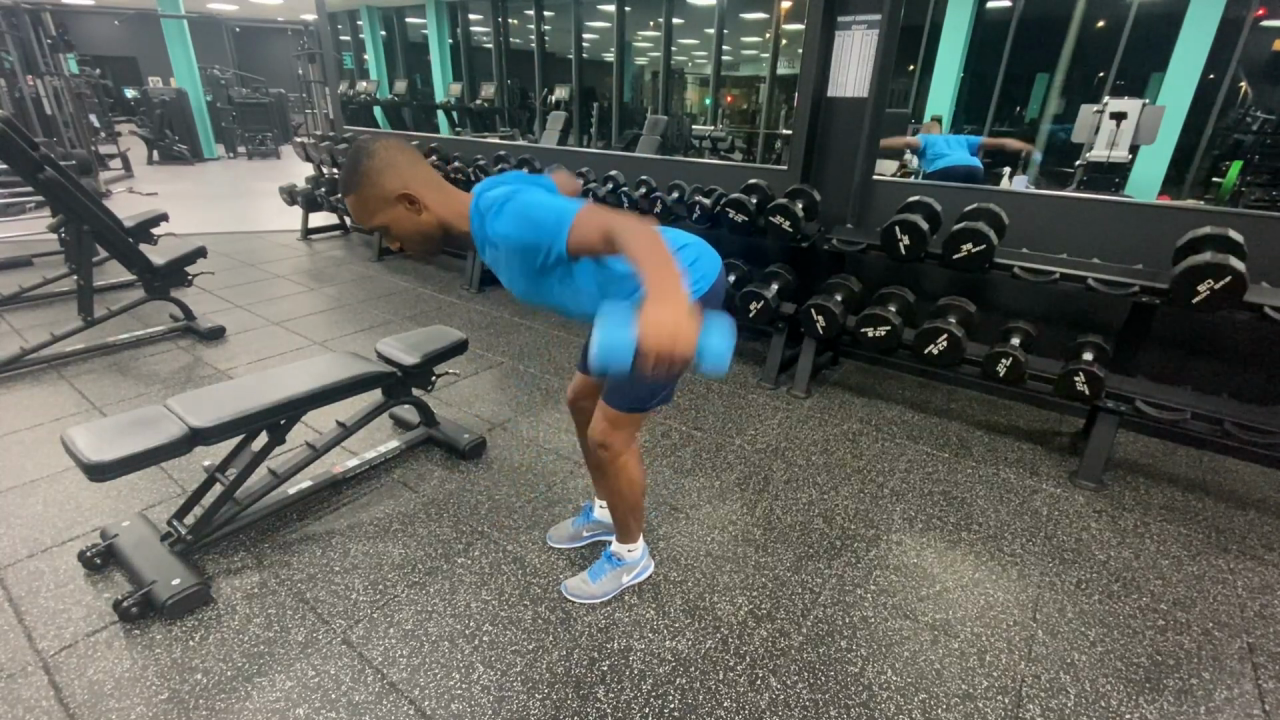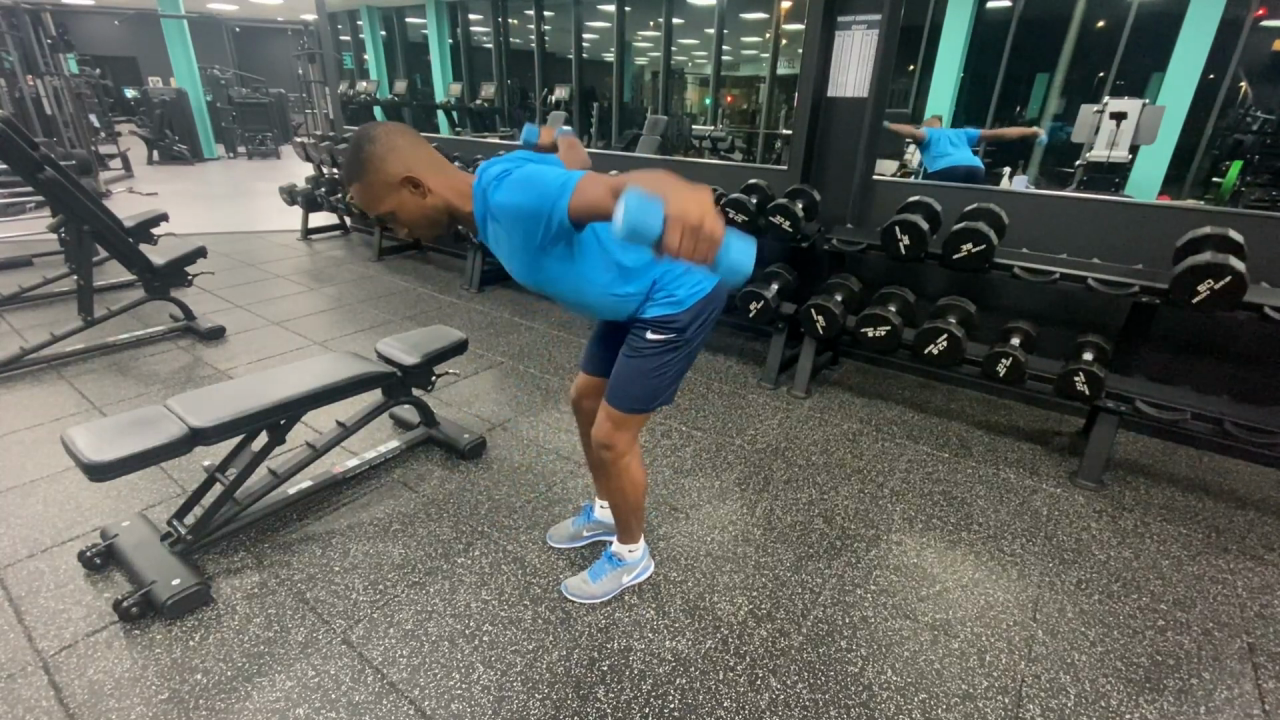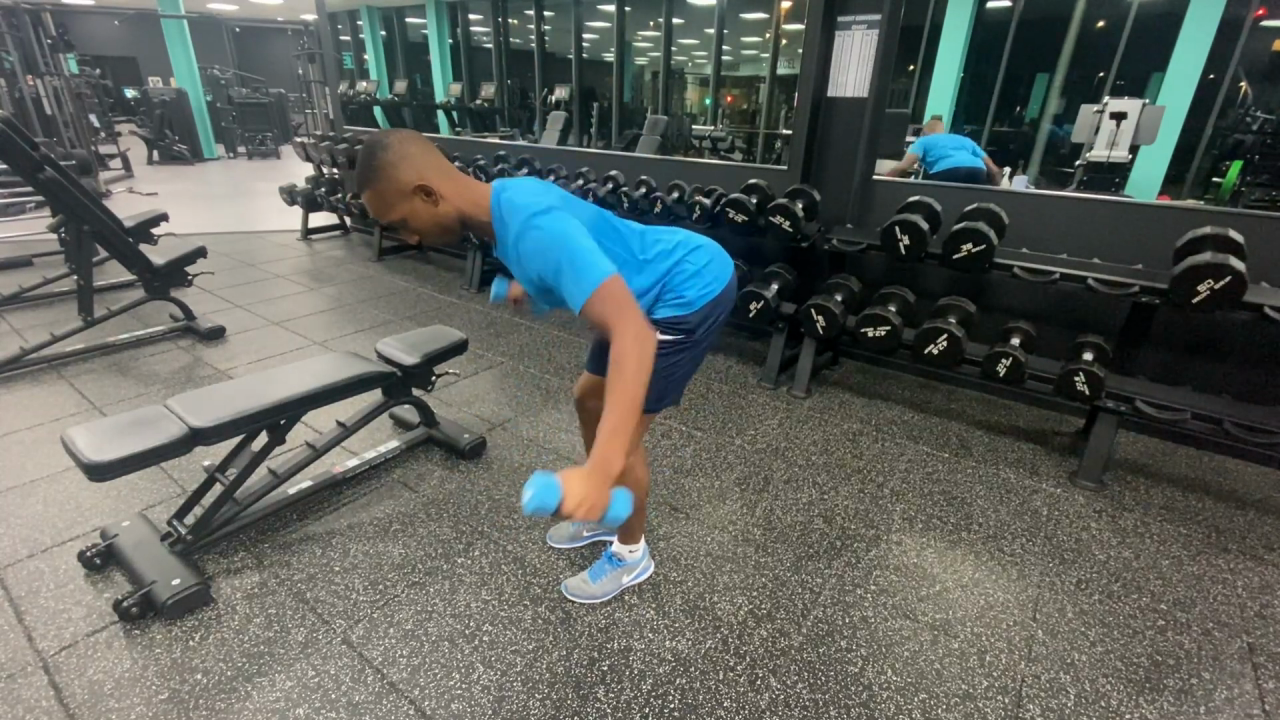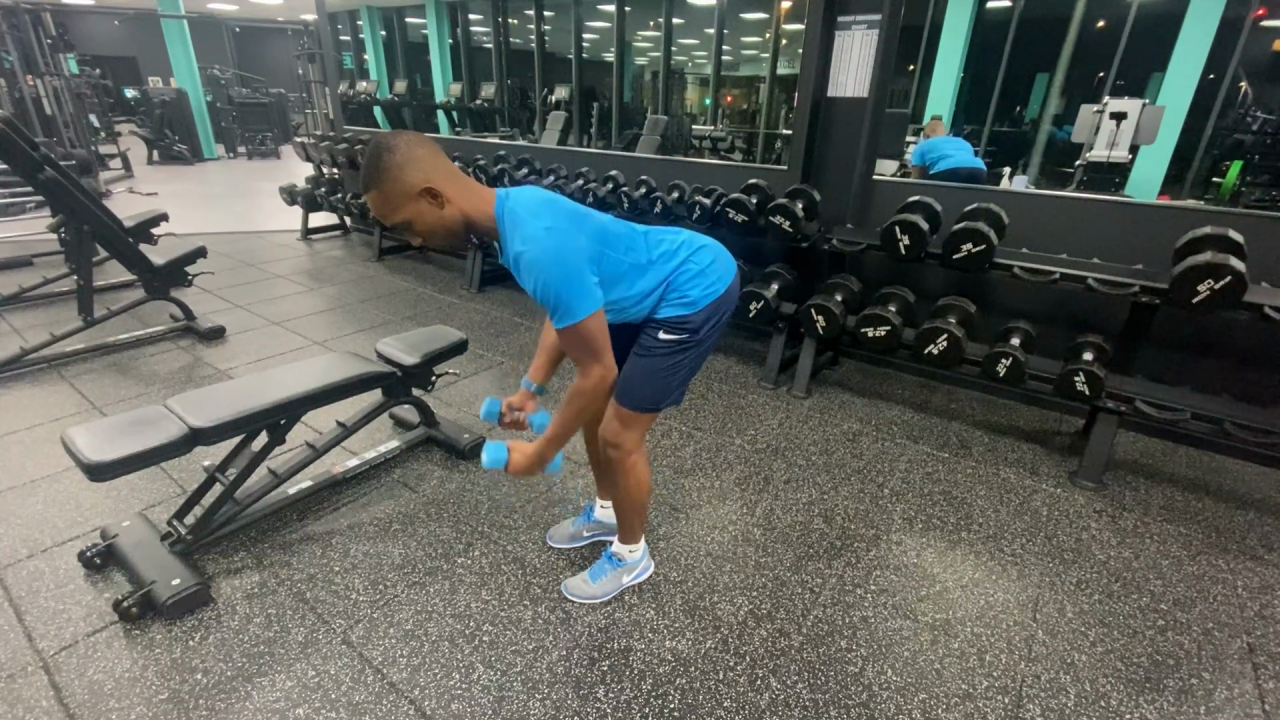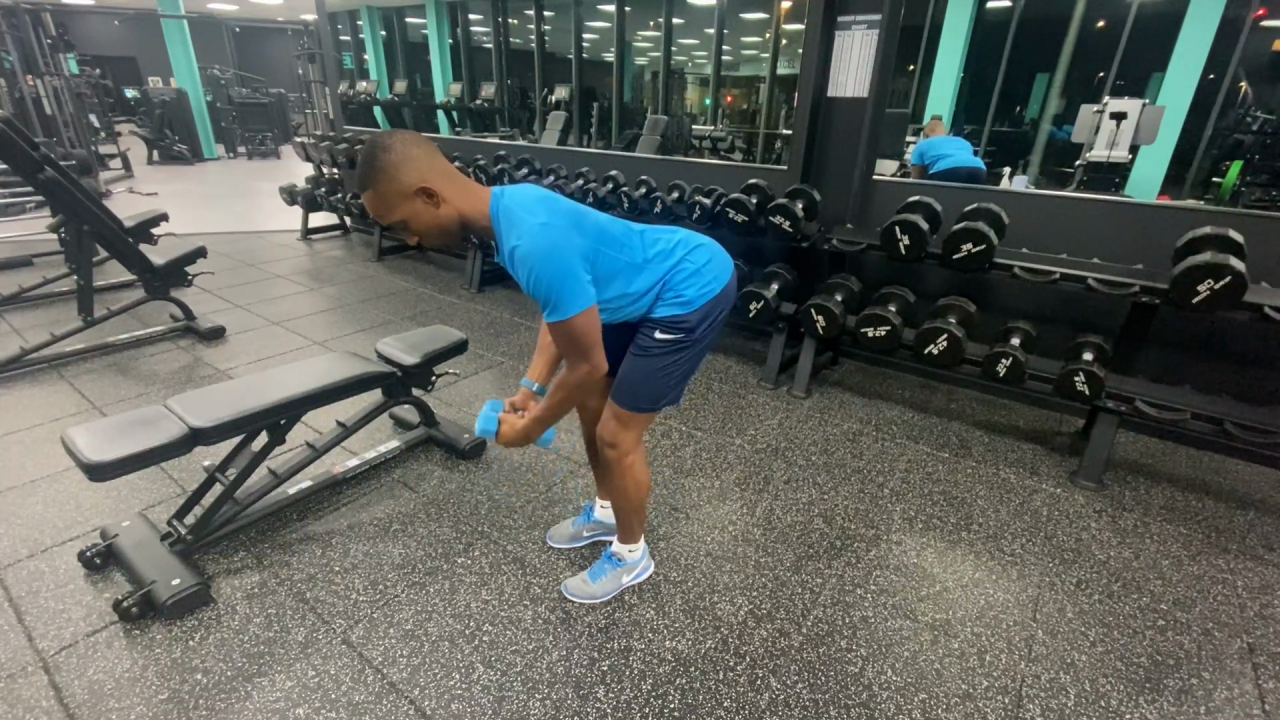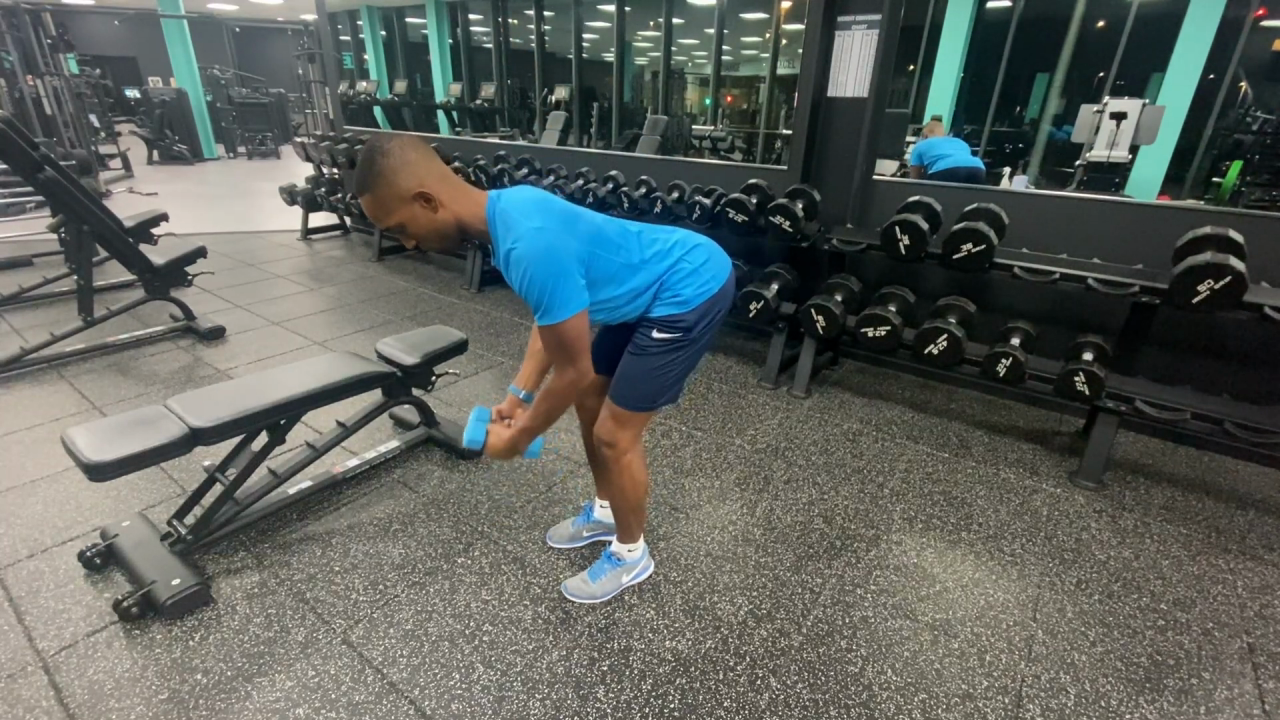
dt=0.4s
person 1, frame 1
left shoulder: (507, 215)
right shoulder: (488, 202)
left elbow: (629, 232)
right elbow: (564, 184)
left wrist: (666, 305)
right wrist: (552, 180)
left hip: (683, 287)
right hip: (642, 292)
left knee: (610, 435)
right knee: (582, 400)
left ankle: (630, 553)
right ankle: (605, 512)
person 1, frame 2
left shoulder: (510, 193)
right shoulder: (490, 194)
left elbow: (628, 189)
right elbow: (574, 162)
left wrist: (684, 203)
right wrist: (558, 138)
left hip: (681, 290)
right hip: (640, 291)
left knee: (611, 435)
right knee: (586, 400)
left ankle: (631, 553)
right ankle: (605, 511)
person 1, frame 3
left shoulder: (532, 227)
right shoulder: (504, 201)
left elbow: (634, 334)
left wrist: (598, 474)
right wrist: (530, 287)
left hip: (692, 290)
right hip: (652, 289)
left knee: (604, 407)
right knee: (589, 398)
left ankle: (631, 554)
right ankle: (606, 514)
person 1, frame 4
left shoulder: (538, 245)
right shoulder: (513, 209)
left elbow: (598, 372)
right elbow: (568, 306)
left wrist: (537, 456)
right wrist: (531, 387)
left hip: (695, 292)
right hip: (658, 285)
left knee: (618, 434)
right knee: (594, 407)
left ankle: (630, 554)
right ankle: (606, 512)
person 1, frame 5
left shoulder: (534, 242)
right shoulder: (510, 207)
left elbow: (588, 364)
right elbow: (562, 307)
left wrist: (529, 430)
right wrist: (531, 388)
left hip: (691, 290)
right hip: (654, 284)
left knee: (617, 434)
right knee: (590, 403)
left ankle: (631, 554)
right ankle: (606, 512)
person 1, frame 6
left shoulder: (530, 245)
right shoulder: (506, 208)
left elbow: (574, 371)
right elbow: (552, 314)
left wrist: (515, 440)
right wrist: (519, 394)
left hip: (689, 290)
right hip: (653, 284)
left knee: (614, 432)
right knee: (589, 402)
left ankle: (630, 553)
right ankle: (606, 512)
